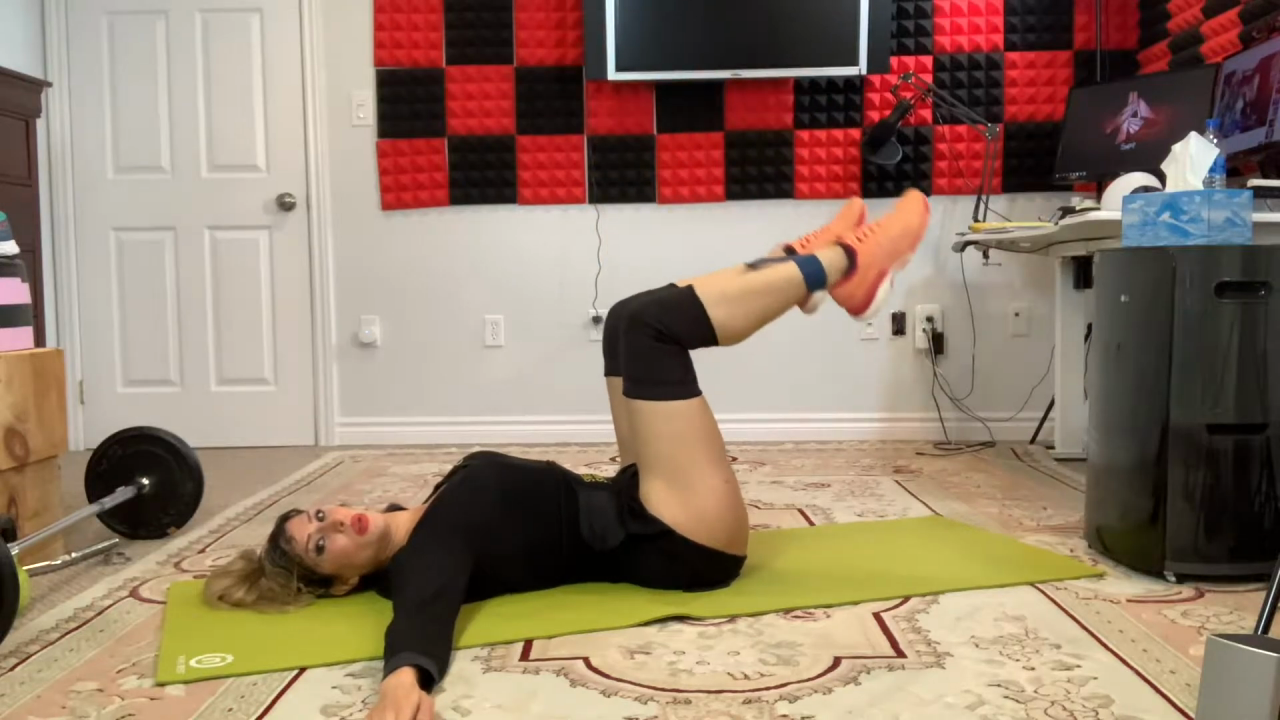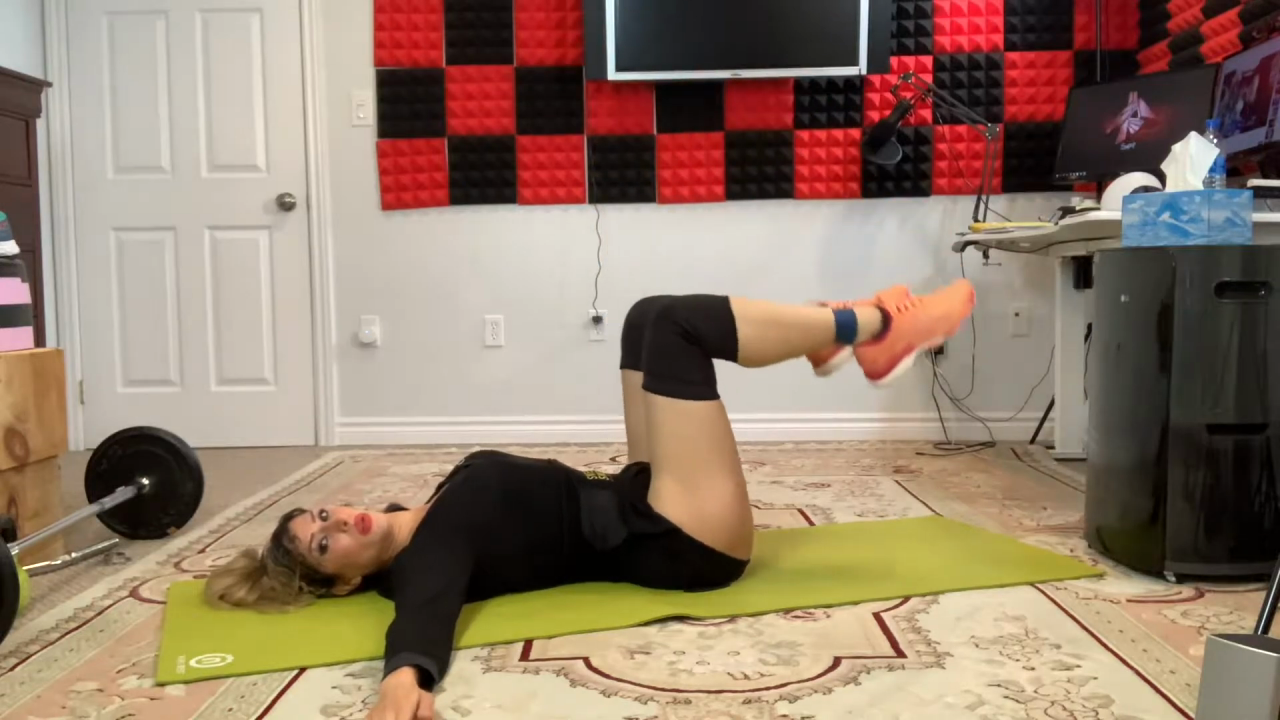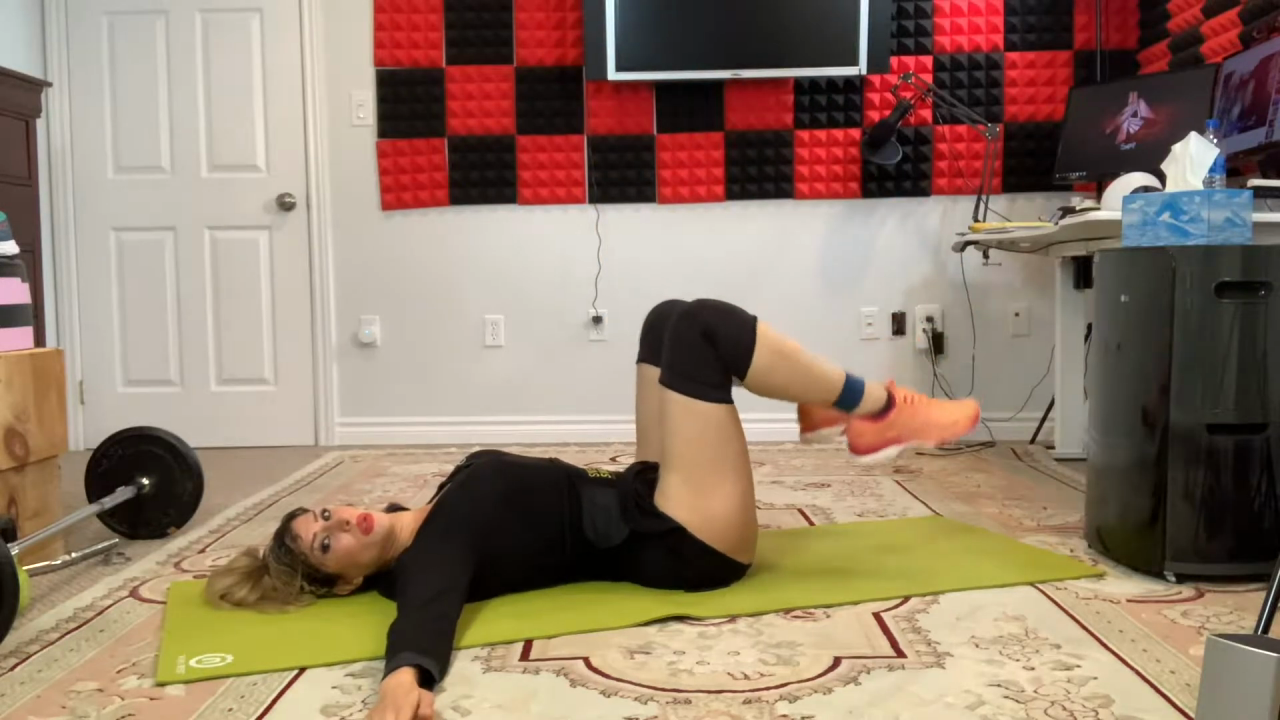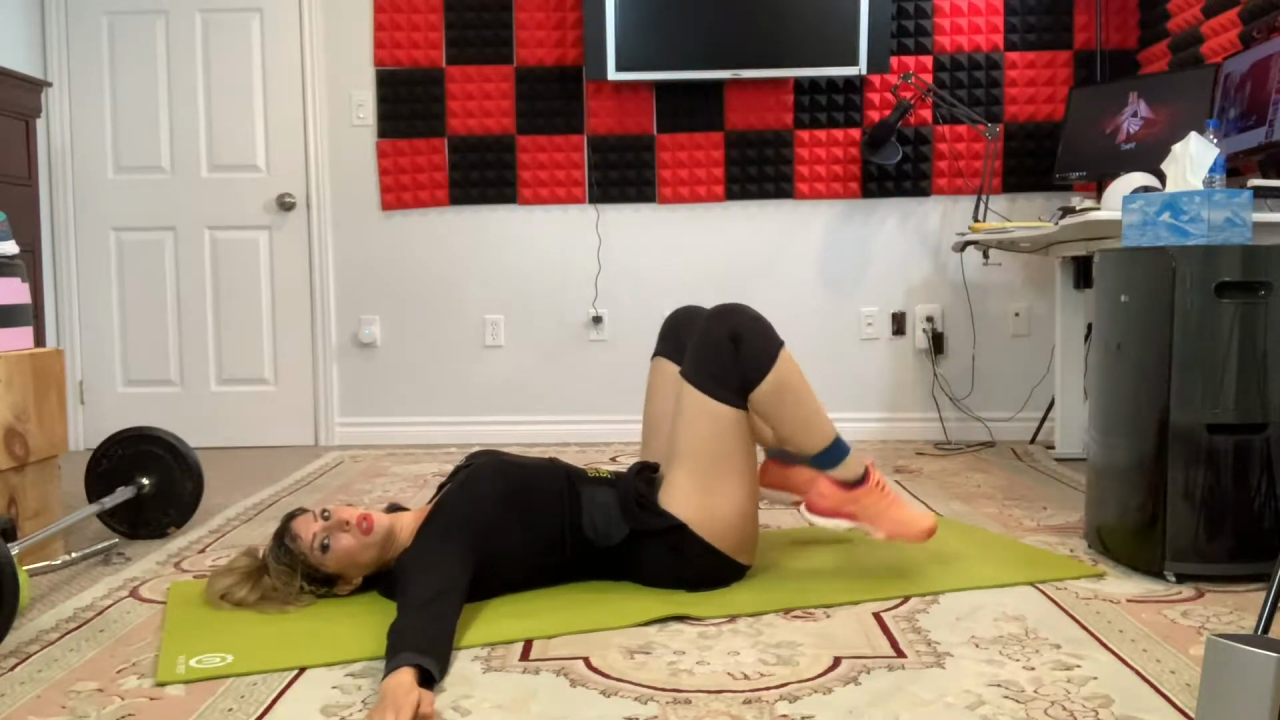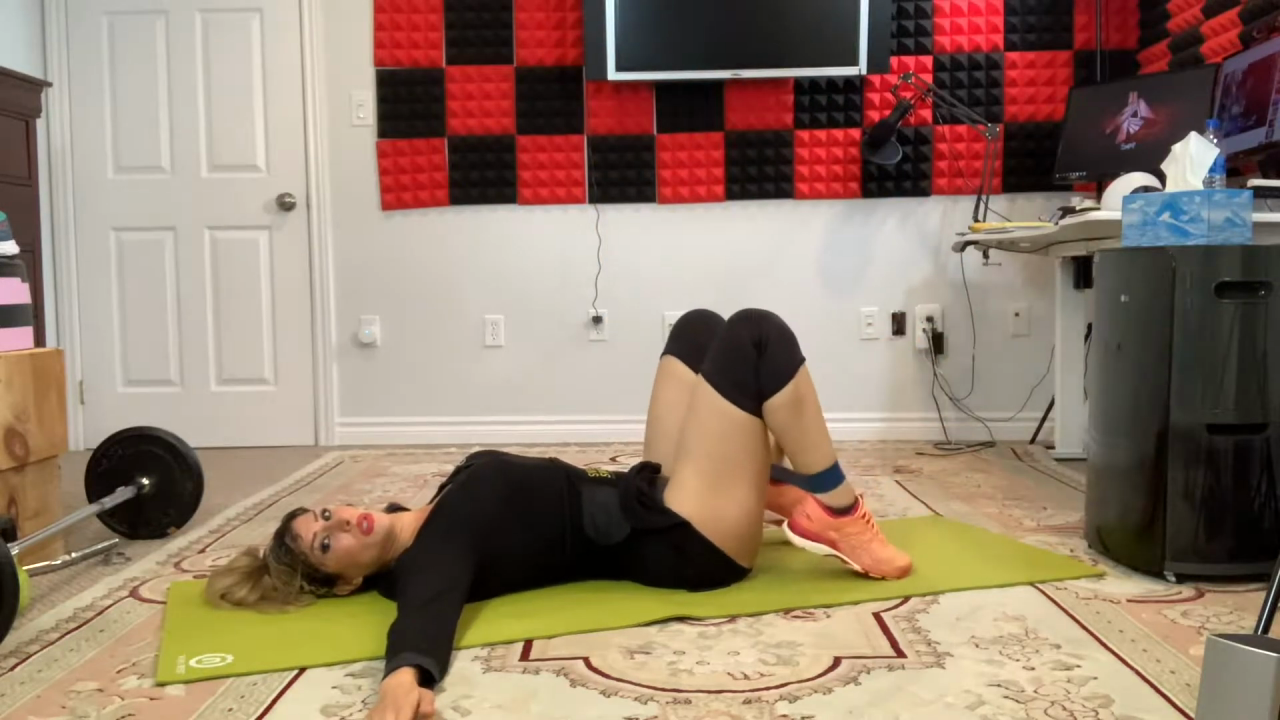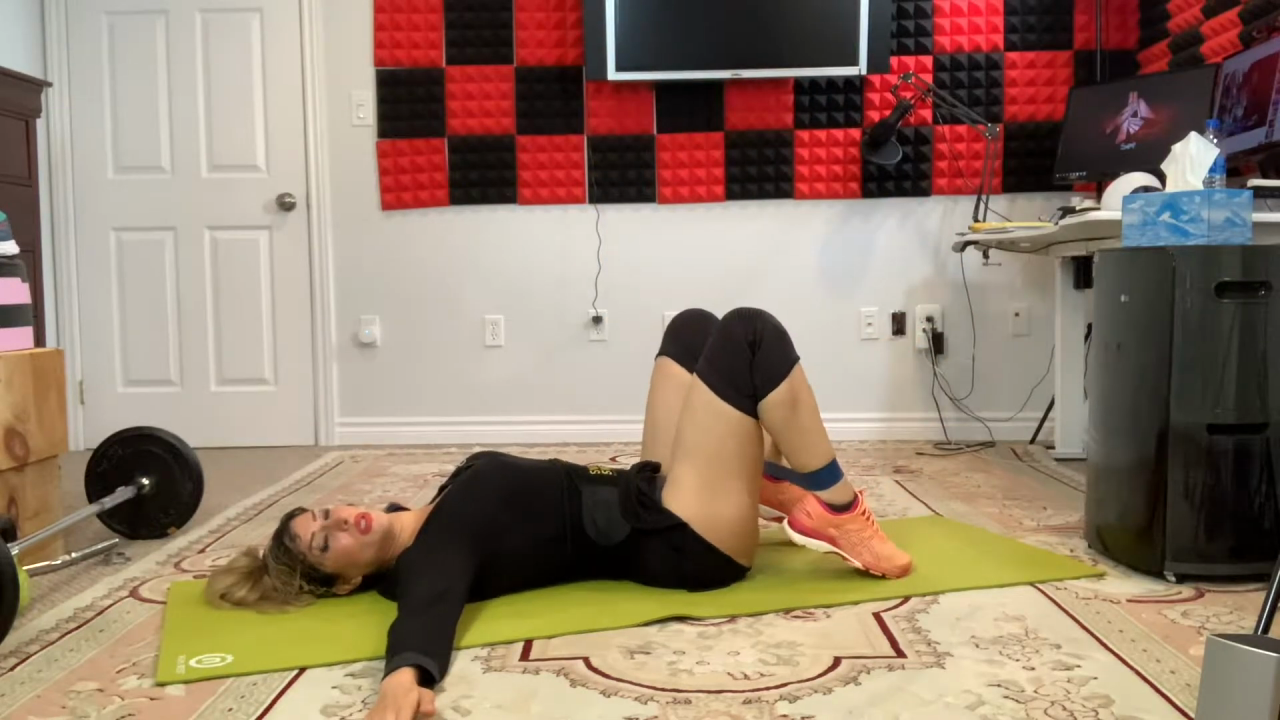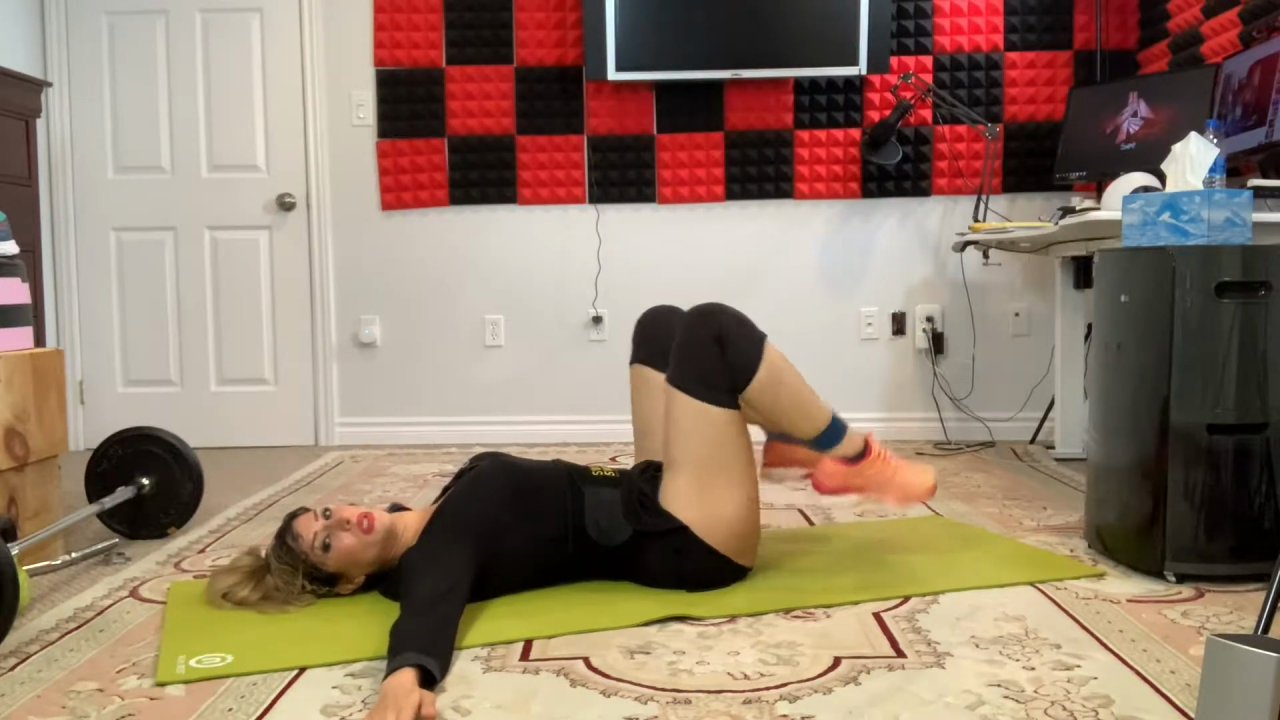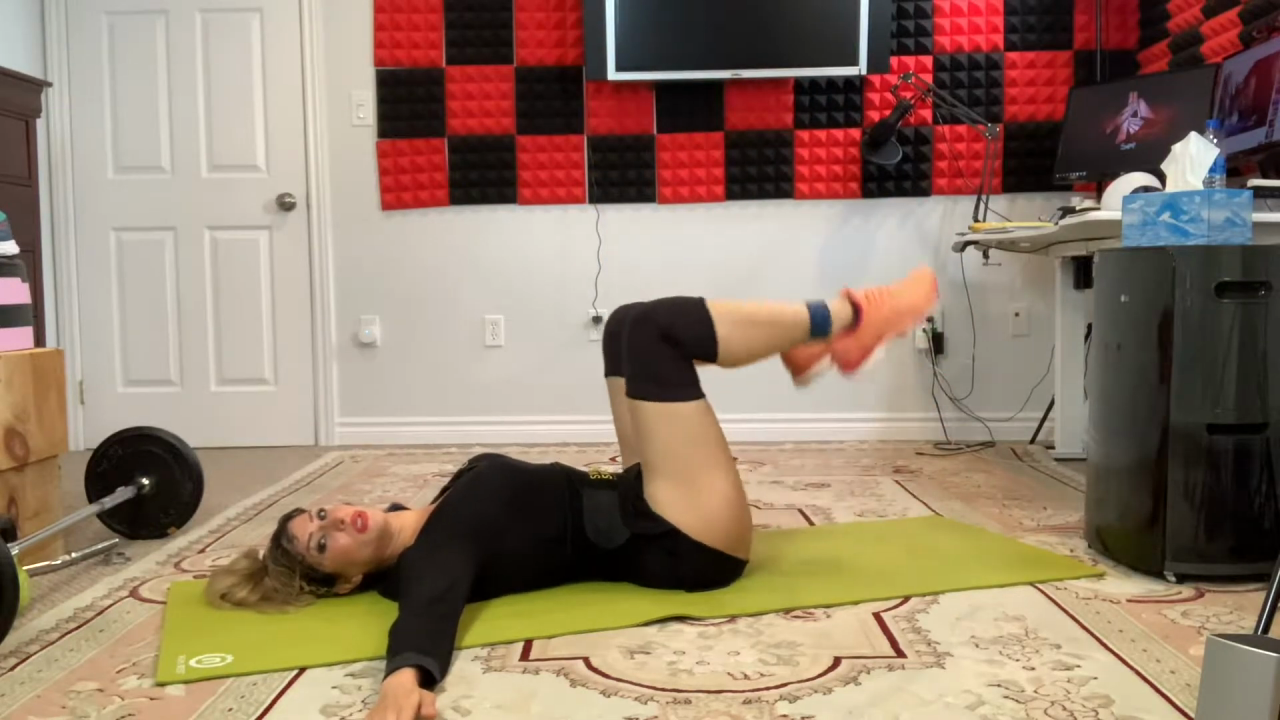
dt=0.2s
person 1, frame 1
left shoulder: (417, 522)
right shoulder: (413, 565)
right elbow: (422, 615)
left hip: (629, 512)
right hip: (681, 547)
left knee: (633, 323)
right knee: (646, 325)
left ankle: (808, 261)
right ankle: (841, 264)
person 1, frame 2
left shoulder: (416, 525)
right shoulder: (415, 568)
right elbow: (423, 620)
left hip: (632, 508)
right hip: (681, 548)
left knee: (652, 321)
right knee: (676, 326)
left ankle: (839, 329)
right ankle: (872, 326)
person 1, frame 3
left shoulder: (421, 522)
right shoulder: (420, 565)
right elbow: (425, 617)
left hip: (638, 499)
right hip: (684, 545)
left knee: (672, 320)
right knee: (699, 329)
left ankle: (837, 404)
right ankle: (878, 408)
person 1, frame 4
left shoulder: (424, 521)
right shoulder: (423, 562)
right elbow: (425, 616)
left hip: (638, 497)
right hip: (682, 544)
left knee: (691, 325)
right knee: (731, 330)
left ankle: (795, 468)
right ankle: (856, 489)
person 1, frame 5
left shoulder: (423, 520)
right shoulder: (420, 565)
right elbow: (426, 614)
left hip: (642, 496)
right hip: (685, 543)
left knee: (703, 329)
right knee: (756, 336)
left ankle: (784, 487)
right ankle: (839, 515)
person 1, frame 6
left shoulder: (424, 521)
right shoulder: (422, 564)
right elbow: (426, 615)
left hip: (642, 497)
right hip: (684, 544)
left knee: (695, 328)
right knee: (748, 334)
left ankle: (781, 485)
right ankle: (841, 513)
person 1, frame 7
left shoulder: (433, 520)
right shoulder: (425, 563)
right elbow: (427, 616)
left hip: (644, 498)
right hip: (685, 544)
left knee: (664, 325)
right knee: (711, 331)
left ankle: (814, 451)
right ankle: (857, 459)
person 1, frame 8
left shoulder: (422, 522)
right shoulder: (421, 564)
right elbow: (426, 614)
left hip: (636, 509)
right hip: (684, 543)
left knee: (631, 328)
right knee: (652, 329)
left ankle: (804, 340)
right ankle: (848, 317)
